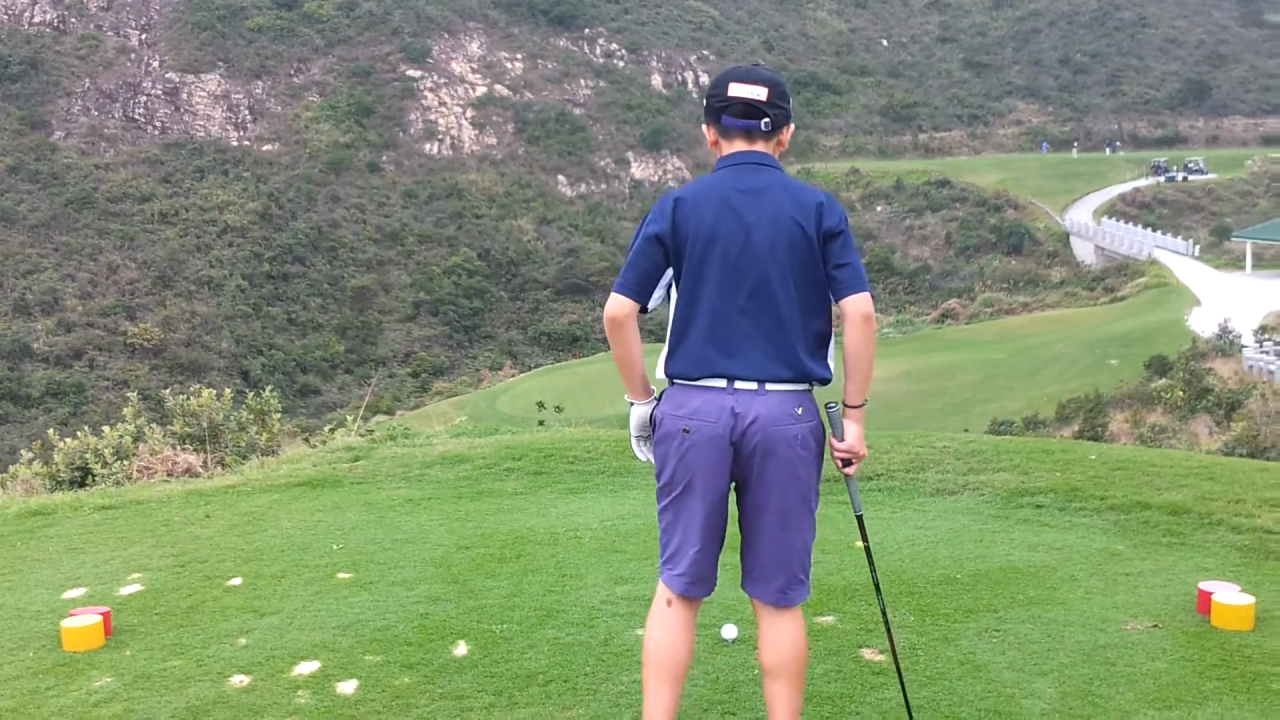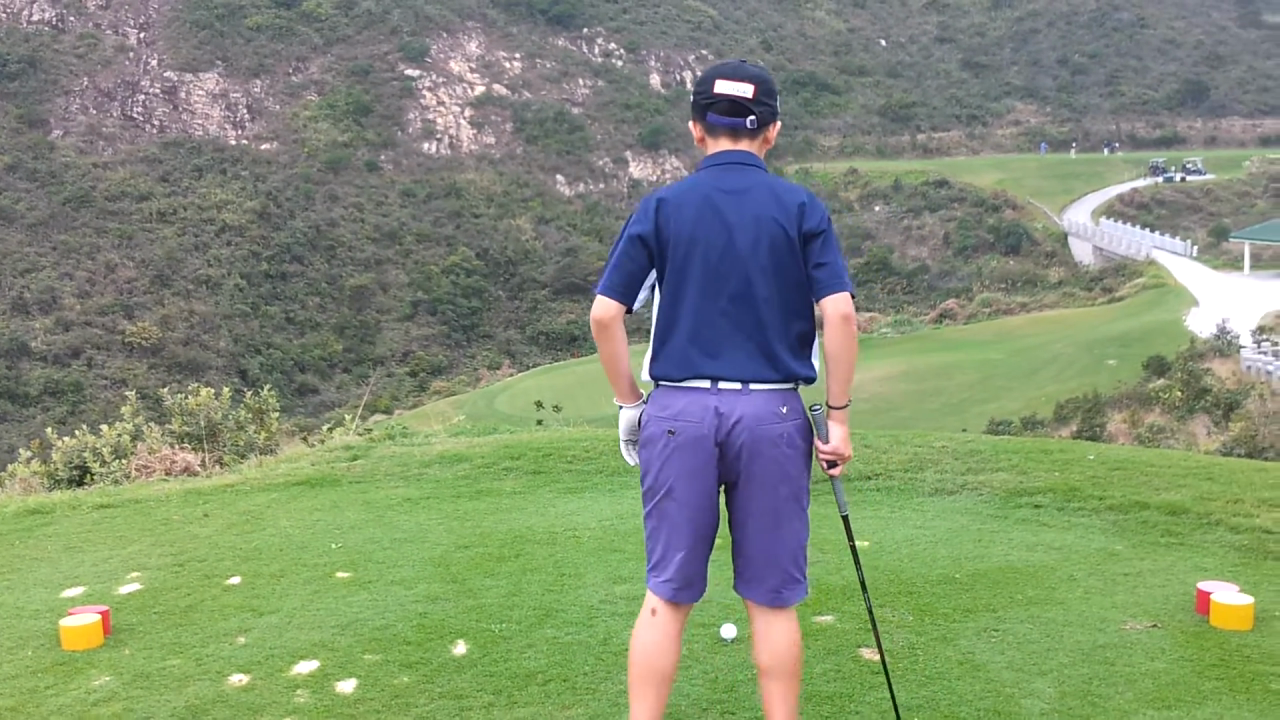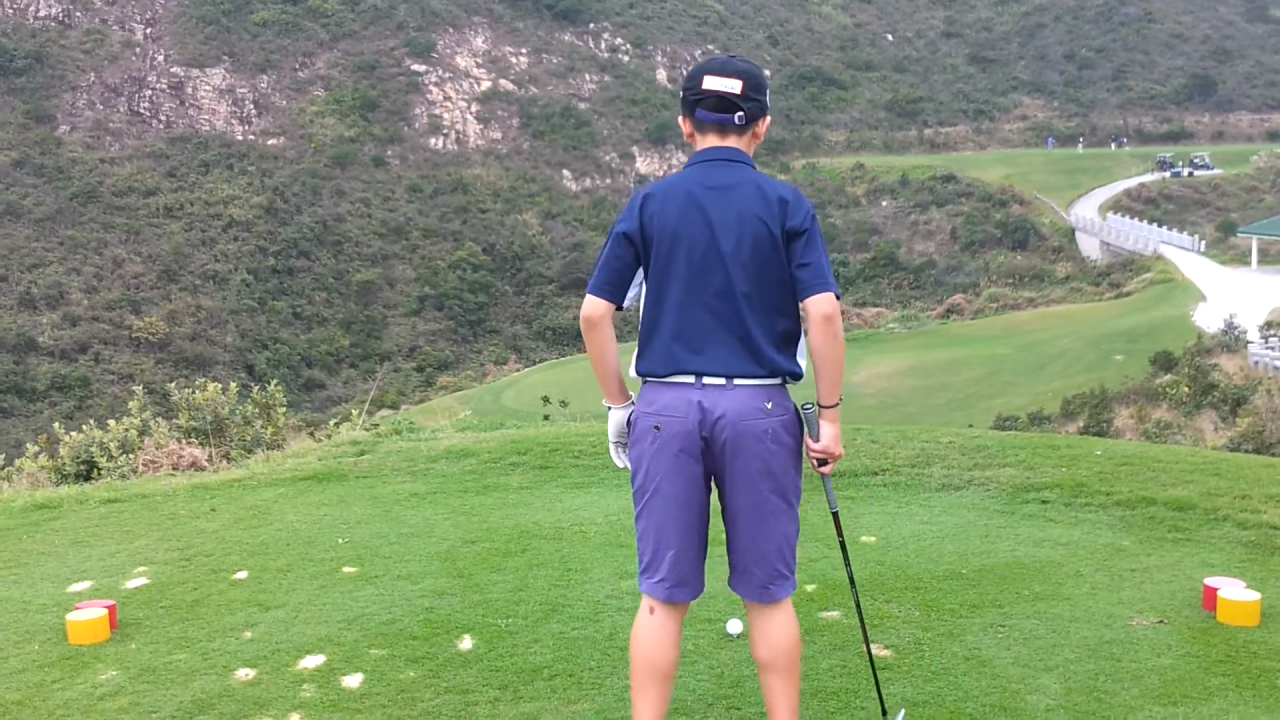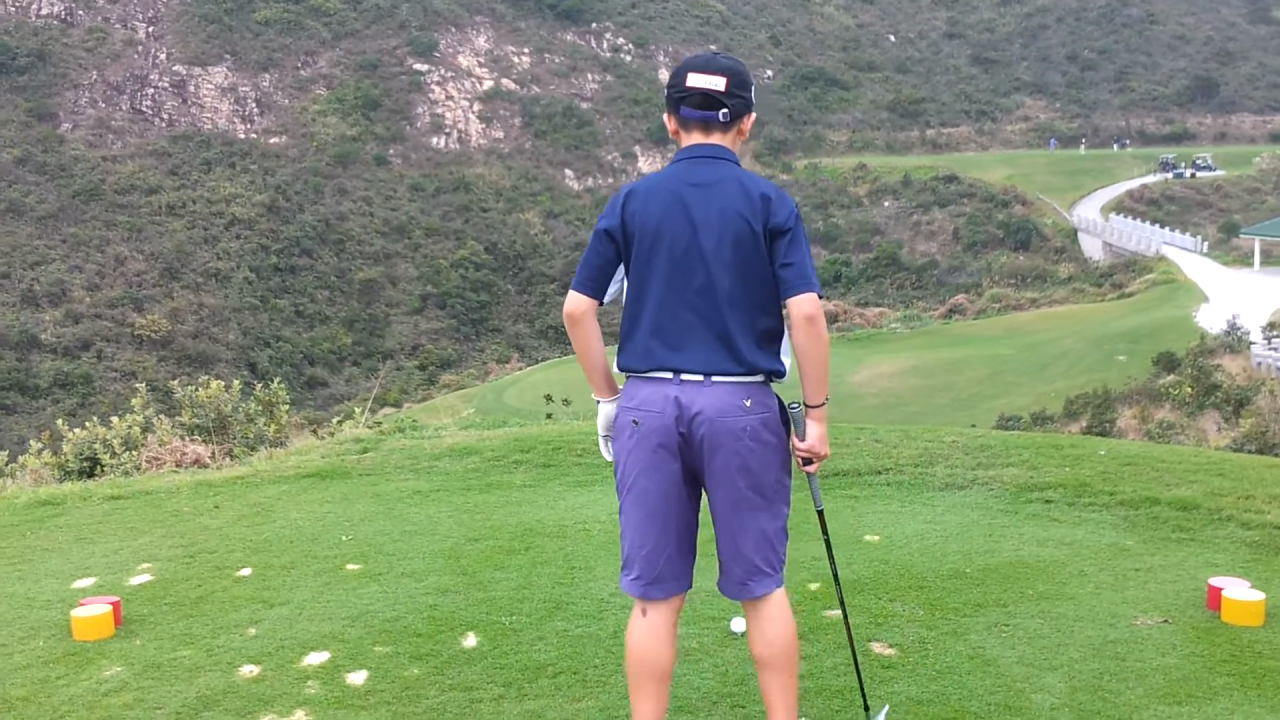
dt=0.1s
person 1, frame 1
left shoulder: (677, 205)
right shoulder: (818, 207)
left elbow: (618, 312)
right elbow: (859, 313)
left wrist: (640, 400)
right wrist: (854, 414)
left hip: (693, 410)
right hip: (784, 414)
left knee: (679, 585)
right knee: (778, 596)
person 1, frame 2
left shoulder: (661, 206)
right shoulder: (801, 208)
left elbow: (605, 315)
right elbow: (839, 316)
left wrist: (629, 404)
right wrist: (838, 417)
left hip: (680, 412)
right hip: (771, 414)
left knee: (667, 593)
right knee: (774, 597)
person 1, frame 3
left shoulder: (648, 203)
right shoulder: (786, 204)
left elbow: (594, 314)
right elbow: (823, 314)
left wrist: (617, 404)
right wrist: (829, 415)
left hip: (667, 409)
right hip: (758, 409)
left knee: (663, 593)
right knee: (767, 593)
person 1, frame 4
left shoulder: (632, 200)
right shoulder: (770, 202)
left elbow: (578, 309)
right elbow: (806, 315)
left wrist: (607, 397)
right wrist: (817, 414)
left hip: (650, 405)
right hip: (740, 407)
left knee: (657, 595)
right knee: (760, 585)
